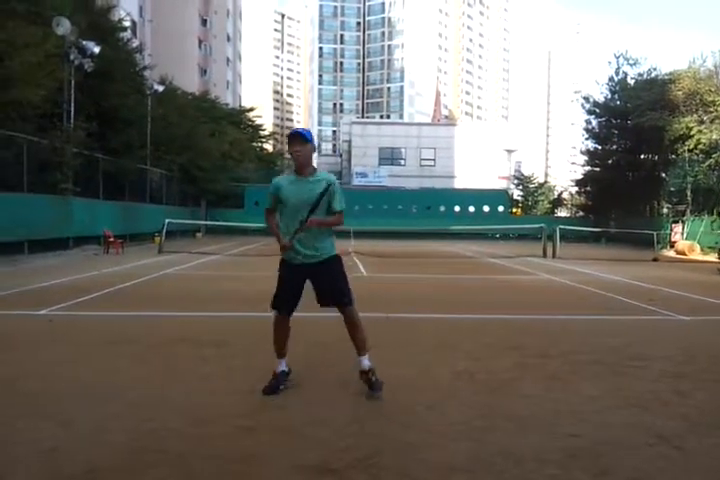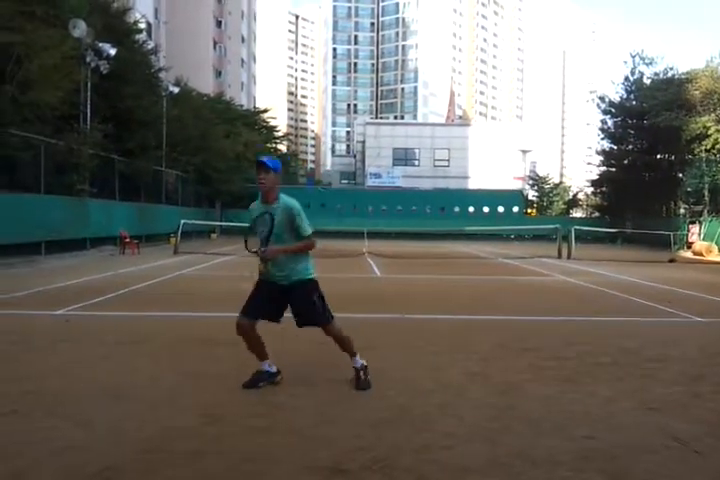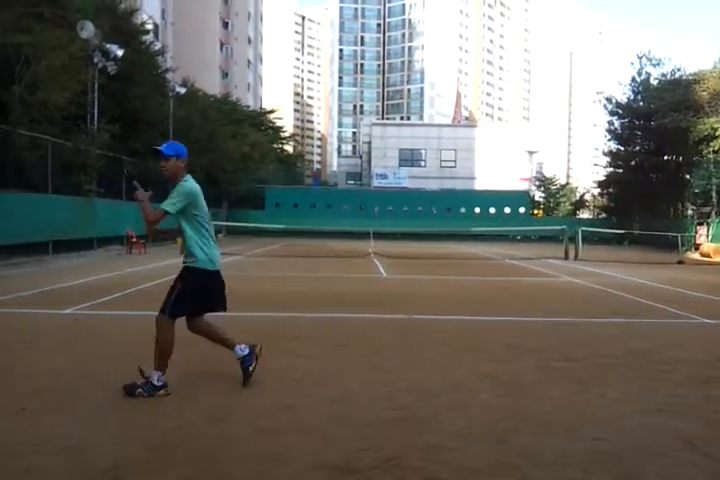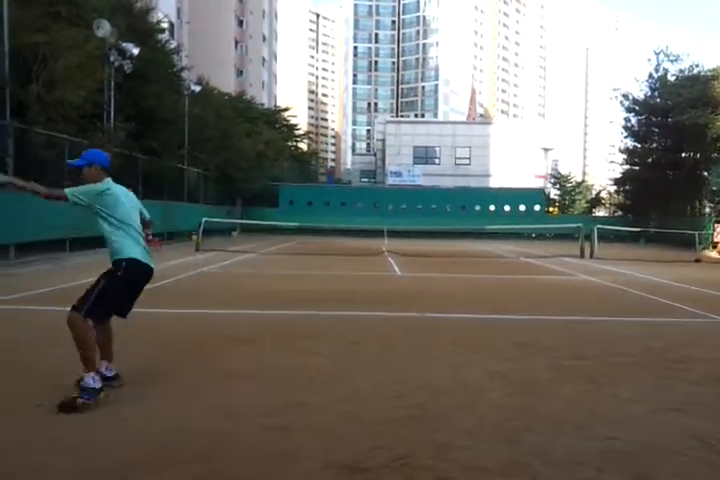
dt=0.4s
person 1, frame 1
left shoulder: (328, 181)
right shoulder: (279, 183)
left elbow: (339, 218)
right elbow: (270, 215)
left wrist: (318, 221)
right wrist: (279, 238)
left hip: (325, 256)
right hip: (292, 259)
left knee: (348, 310)
right knee: (282, 316)
left ankle: (366, 368)
right ankle: (282, 370)
person 1, frame 2
left shoulder: (291, 206)
right shoulder: (255, 209)
left elbow: (310, 243)
left wrist: (279, 250)
right wrist: (262, 260)
left hip: (300, 277)
right hip: (271, 278)
left knee: (329, 327)
right knee: (244, 324)
left ankle: (358, 365)
right ankle: (268, 369)
person 1, frame 3
left shoulder: (186, 188)
right shoulder: (184, 188)
left elbow: (152, 219)
left wrist: (143, 200)
left hip: (199, 265)
right hip: (206, 264)
left knee: (165, 319)
right knee: (195, 321)
left ankle: (157, 381)
right ankle: (244, 352)
person 1, frame 4
left shoulder: (97, 191)
right shoulder: (125, 193)
left elbow: (49, 193)
right elbow: (147, 223)
left wrist: (14, 181)
left hip: (129, 264)
right hip: (142, 265)
left knee: (77, 318)
right knee: (101, 316)
left ankle: (92, 384)
right ankle: (106, 372)
